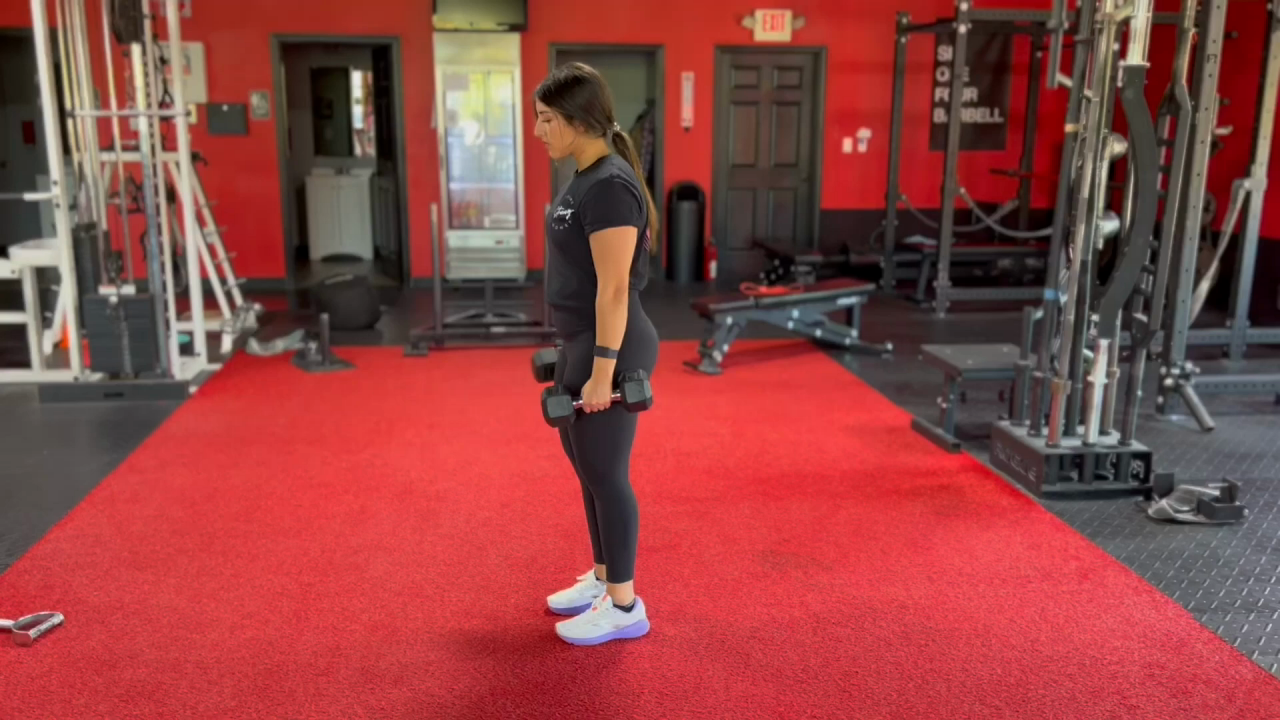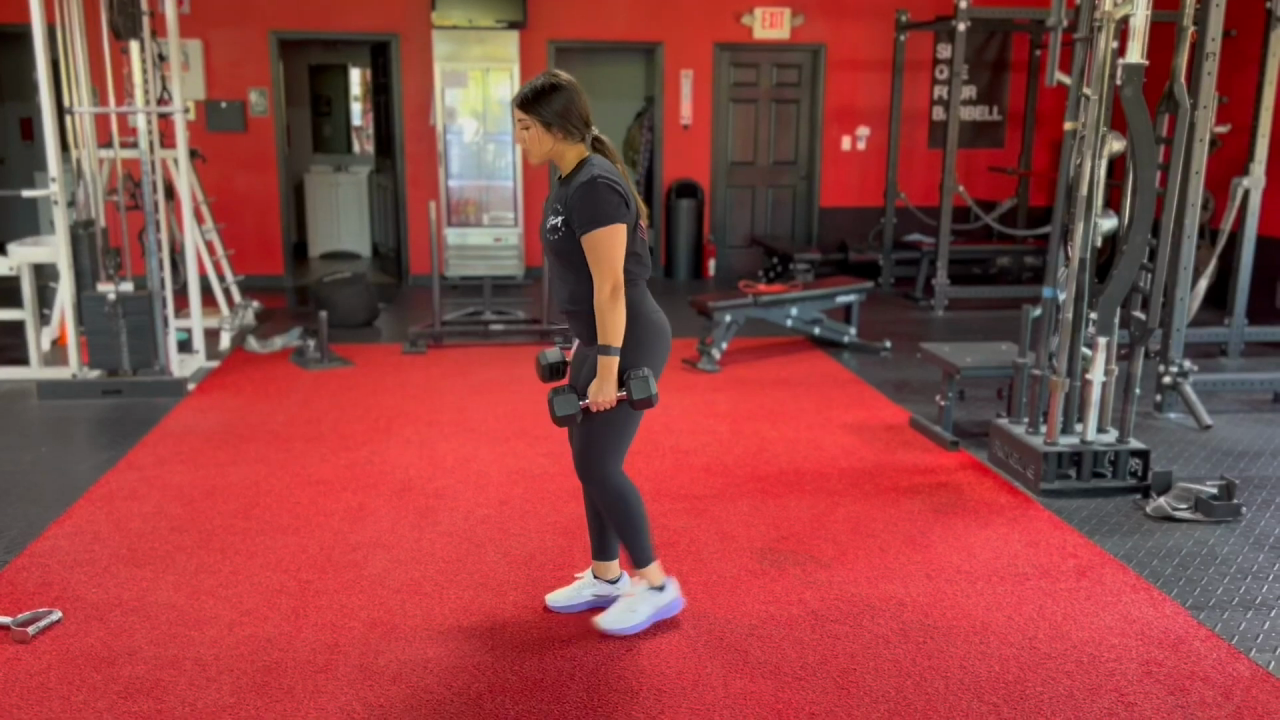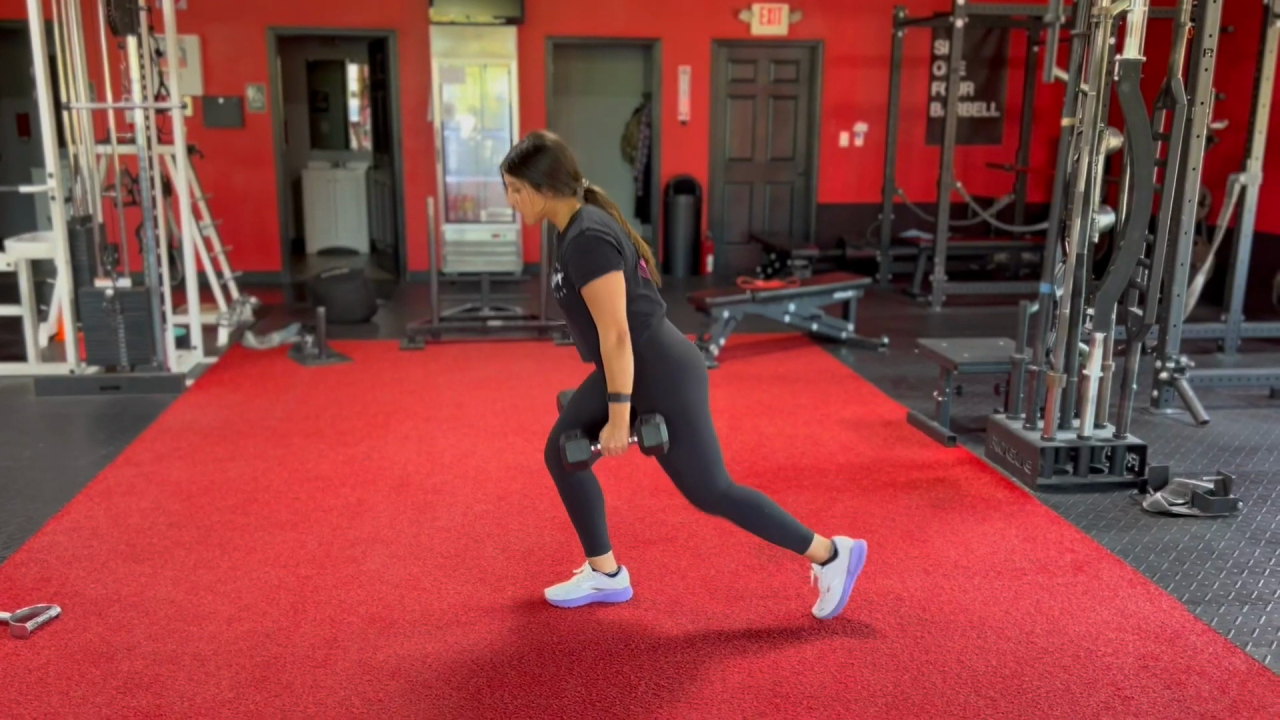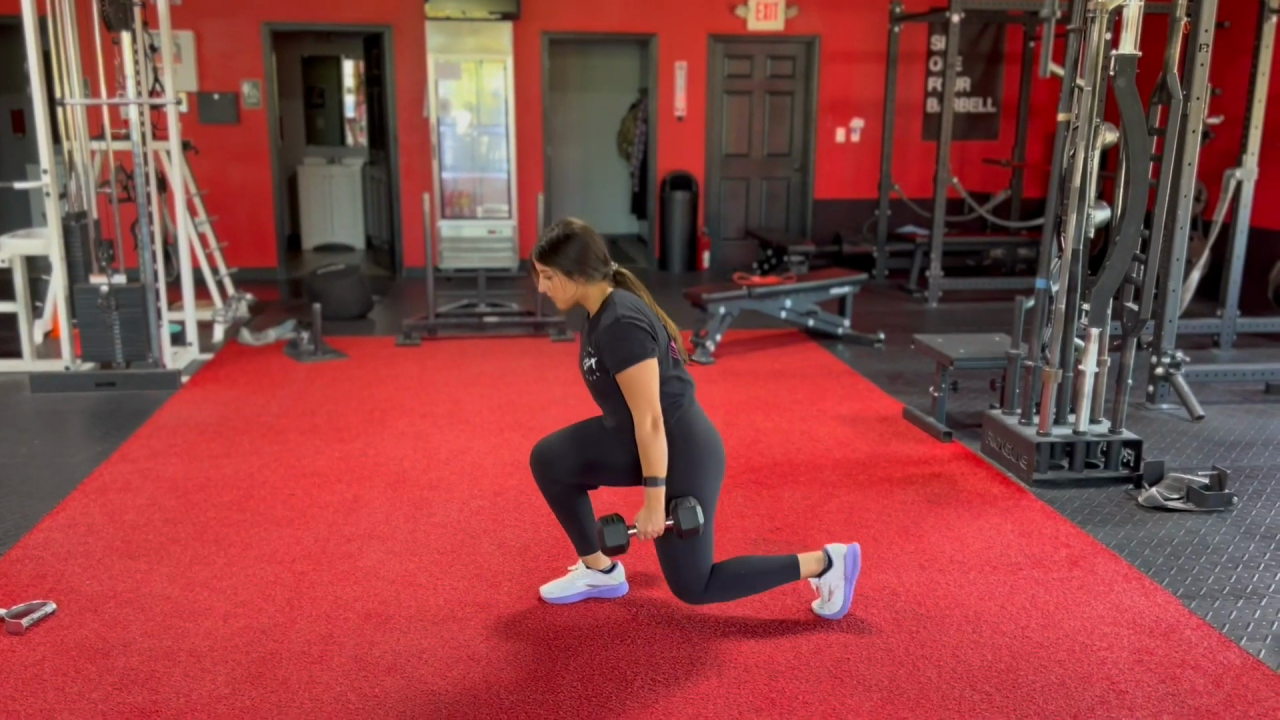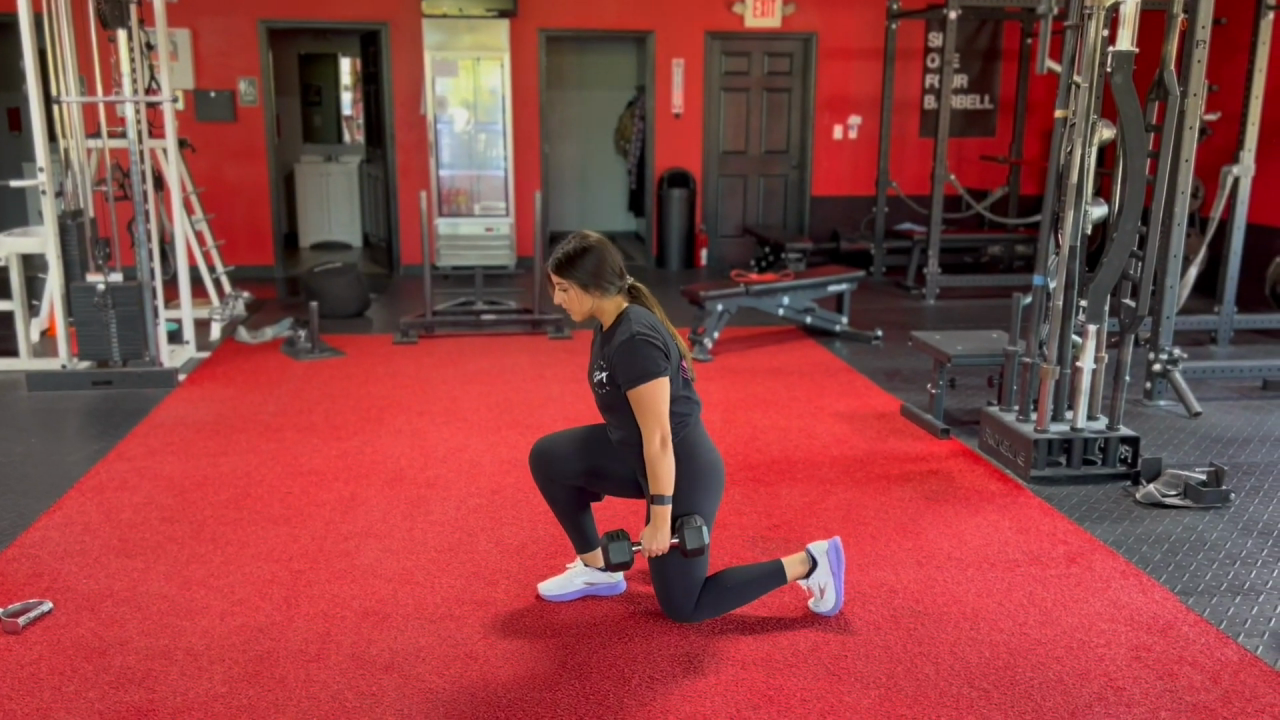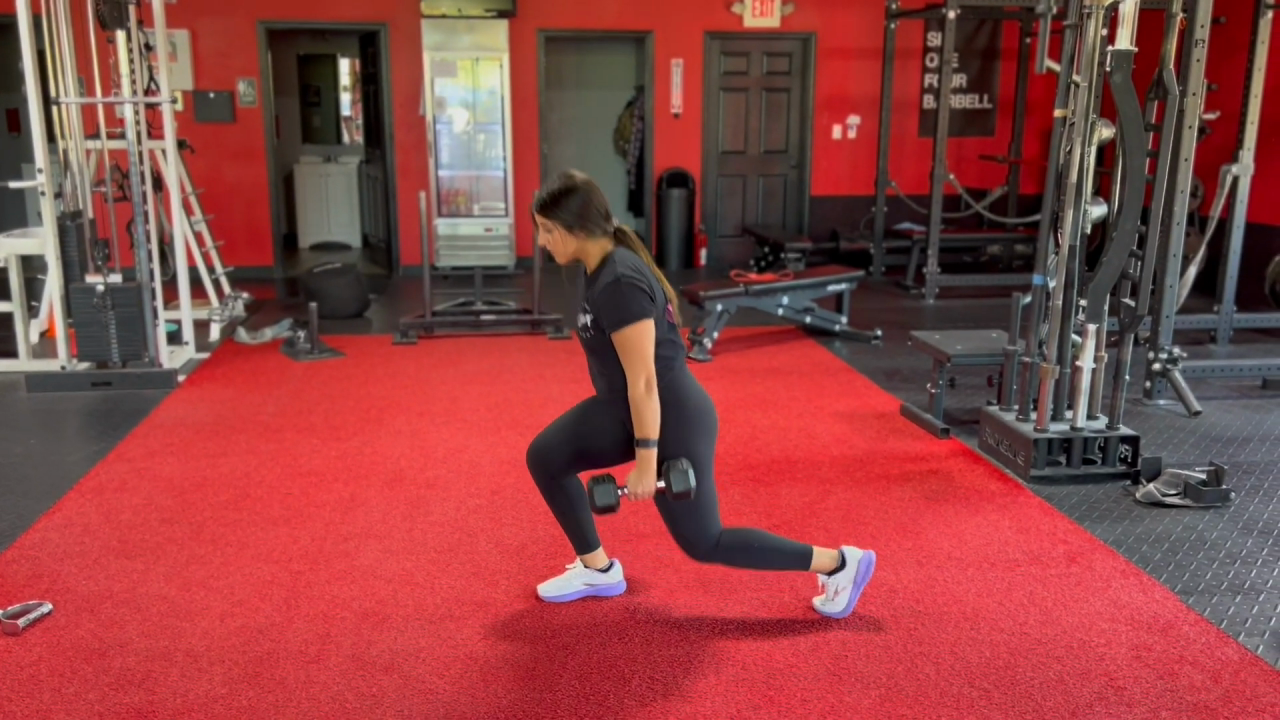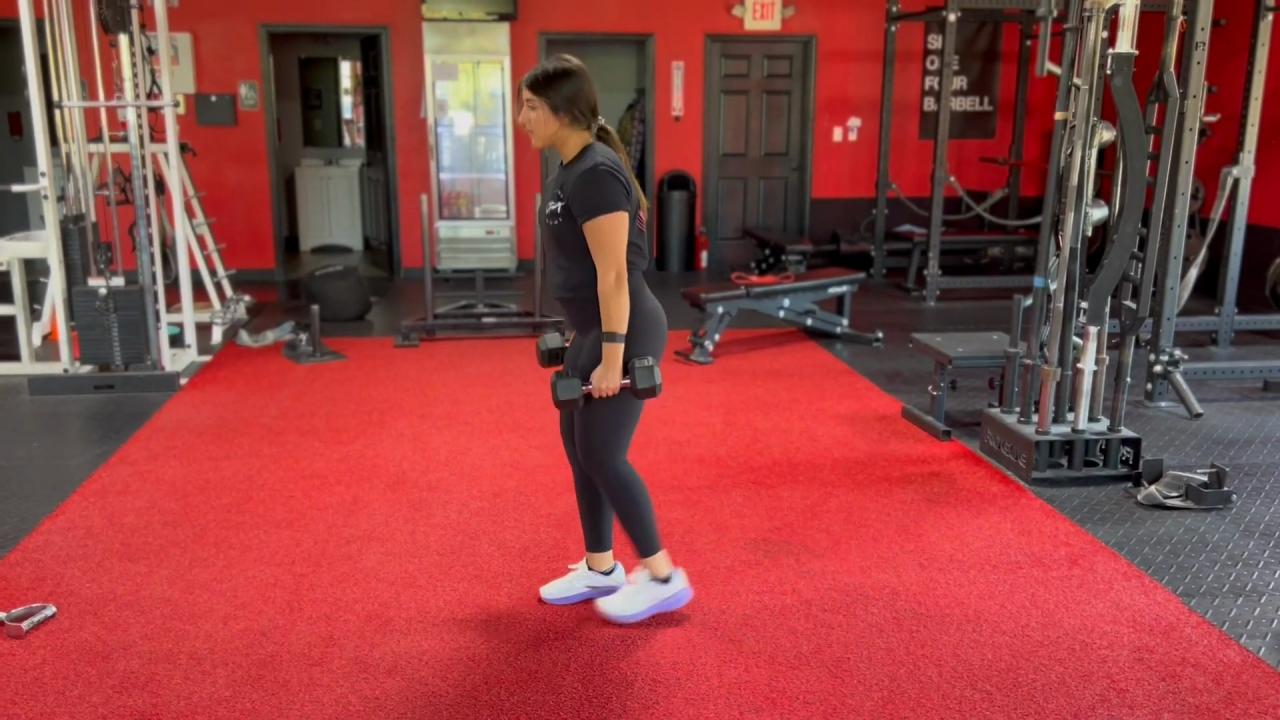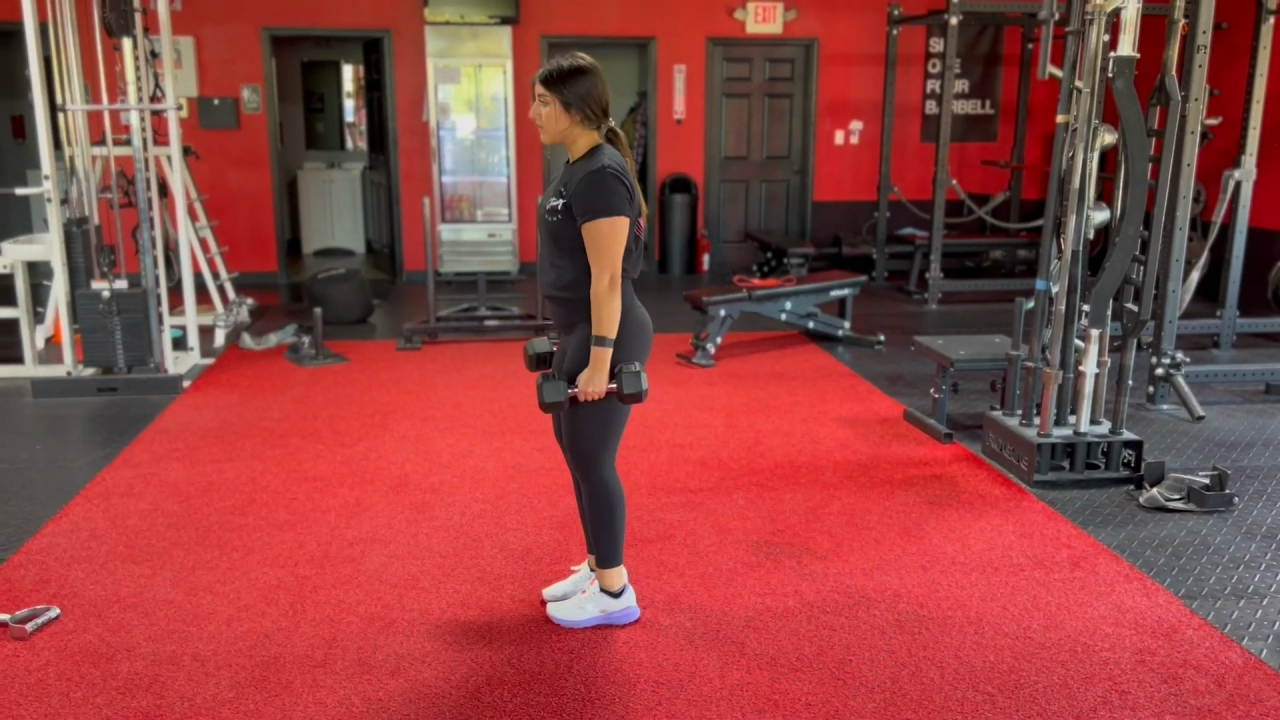
dt=0.4s
person 1, frame 1
left shoulder: (610, 186)
right shoulder: (589, 176)
left elbow: (614, 290)
left wrist: (602, 373)
left hip: (609, 347)
right hip: (584, 343)
left knee: (605, 472)
right knee: (585, 464)
left ankle: (625, 607)
right ankle: (605, 577)
person 1, frame 2
left shoulder: (595, 184)
right shoulder: (575, 179)
left elbow: (610, 285)
left wrist: (605, 370)
right wrist: (592, 356)
left hip: (629, 340)
right hip: (600, 338)
left knee: (600, 467)
right knee: (586, 459)
left ankle: (656, 586)
right ankle: (607, 576)
person 1, frame 3
left shoulder: (587, 239)
right shoulder: (579, 228)
left elbow: (616, 334)
left wrist: (618, 417)
right wrist: (606, 396)
left hip: (661, 373)
right hip: (633, 368)
left knee: (708, 490)
right knee: (562, 455)
left ankle: (833, 554)
right ankle: (605, 575)
person 1, frame 4
left shoulder: (620, 325)
right shoulder: (604, 311)
left elbow: (650, 420)
left wrist: (654, 499)
right wrist: (607, 463)
left hip: (682, 453)
right hip: (648, 442)
left knee: (691, 586)
right knee: (548, 460)
left ankle: (826, 563)
right ankle: (599, 570)
person 1, frame 5
left shoulder: (634, 341)
right shoulder: (614, 324)
left elbow: (659, 438)
left wrist: (660, 519)
right wrist: (599, 469)
left hip: (684, 471)
left knee: (683, 607)
right knee: (547, 458)
left ankle: (810, 562)
right ankle: (596, 568)
person 1, frame 6
left shoulder: (619, 284)
right shoulder: (602, 270)
left elbow: (645, 380)
left wrist: (646, 464)
right wrist: (611, 428)
left hip: (674, 417)
right hip: (634, 409)
left knee: (702, 541)
right knee: (545, 457)
left ankle: (840, 564)
right ankle: (595, 568)
person 1, frame 7
left shoulder: (597, 173)
right shoulder: (575, 168)
left elbow: (614, 274)
left wrist: (612, 359)
left hip: (624, 331)
right hip: (595, 329)
left knee: (602, 456)
right knee: (579, 448)
left ankle: (663, 578)
right ankle: (600, 568)
person 1, frame 8
left shoulder: (600, 176)
right shoulder: (580, 166)
left elbow: (607, 279)
left wrist: (599, 362)
left hip: (606, 336)
right hip: (582, 332)
left knee: (591, 459)
right knee: (577, 452)
left ankle: (614, 594)
right ankle: (598, 569)
